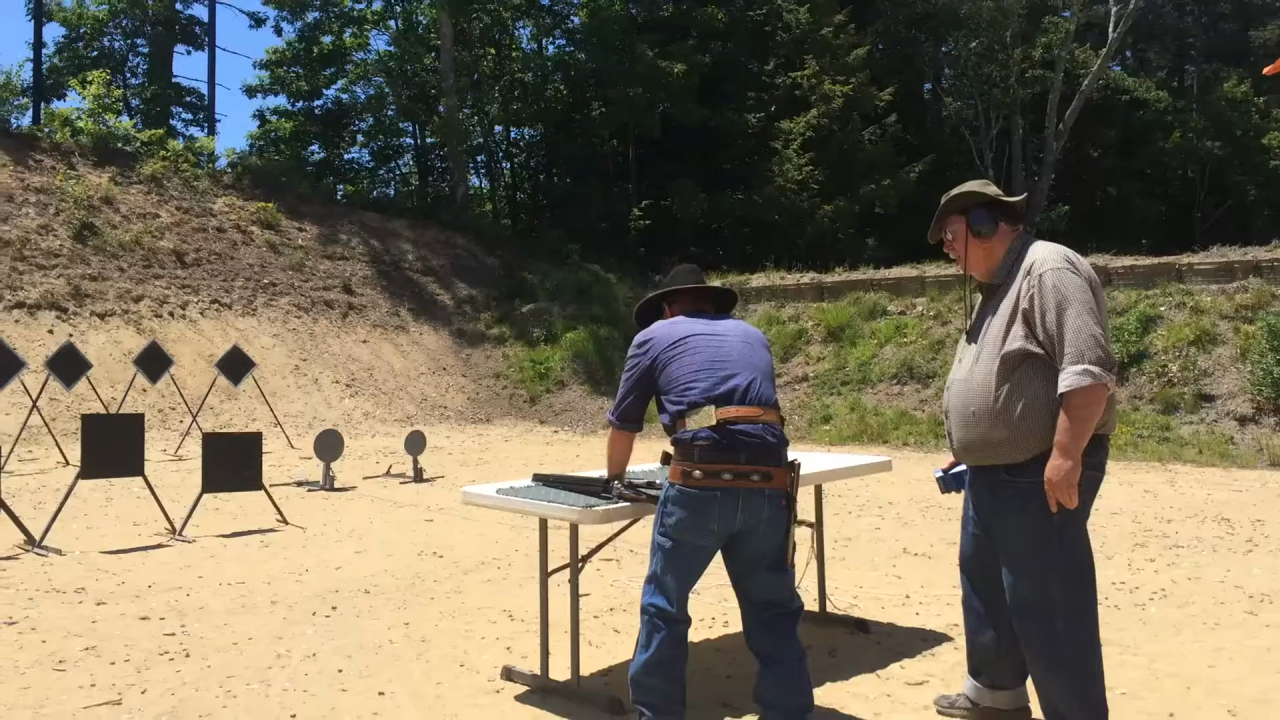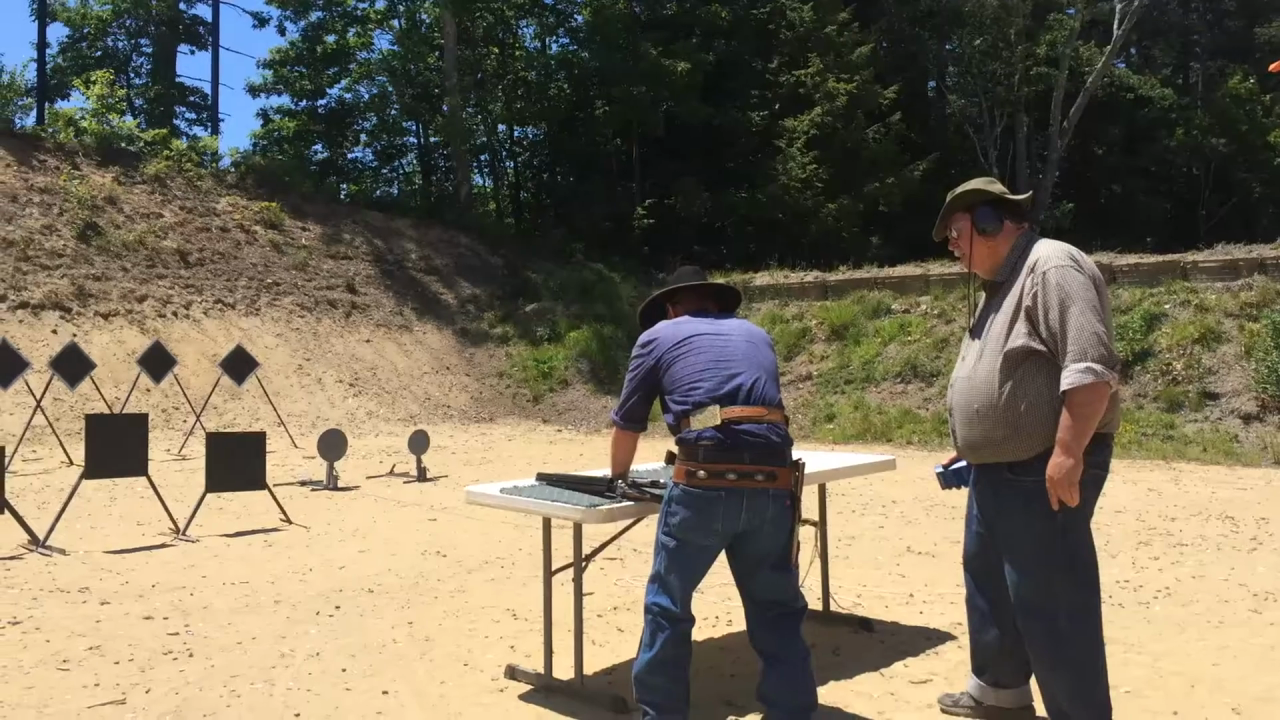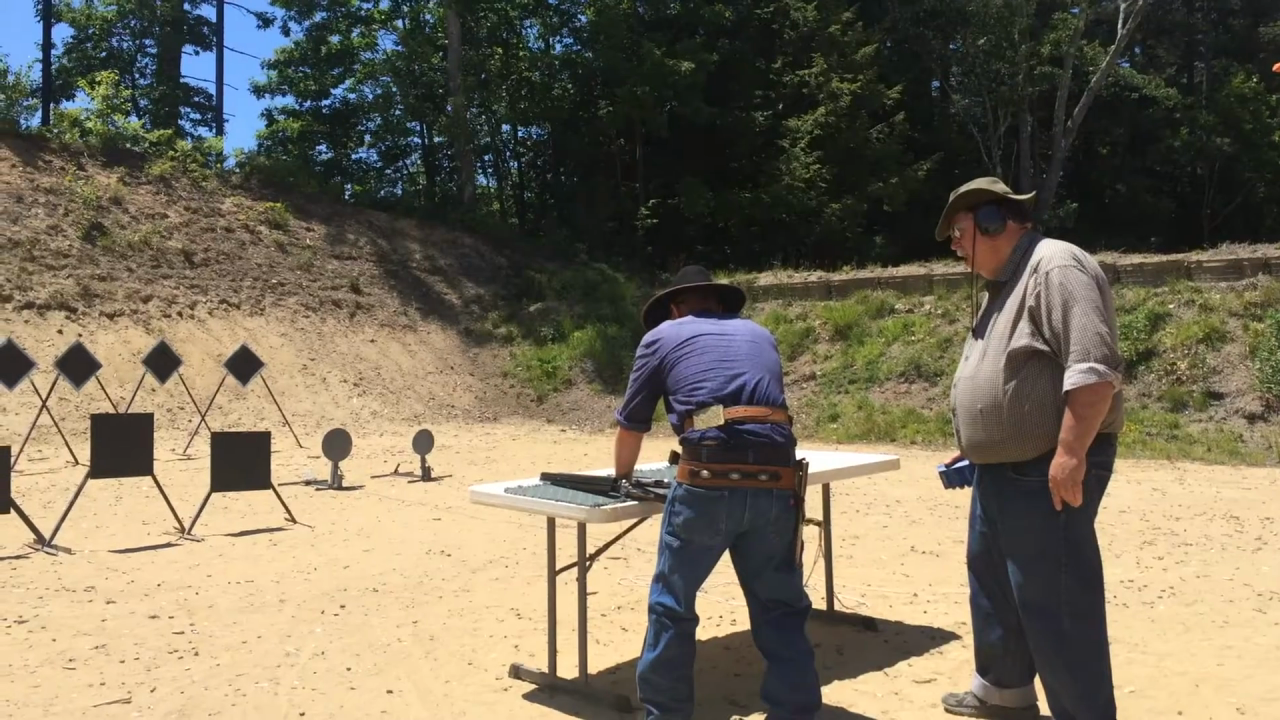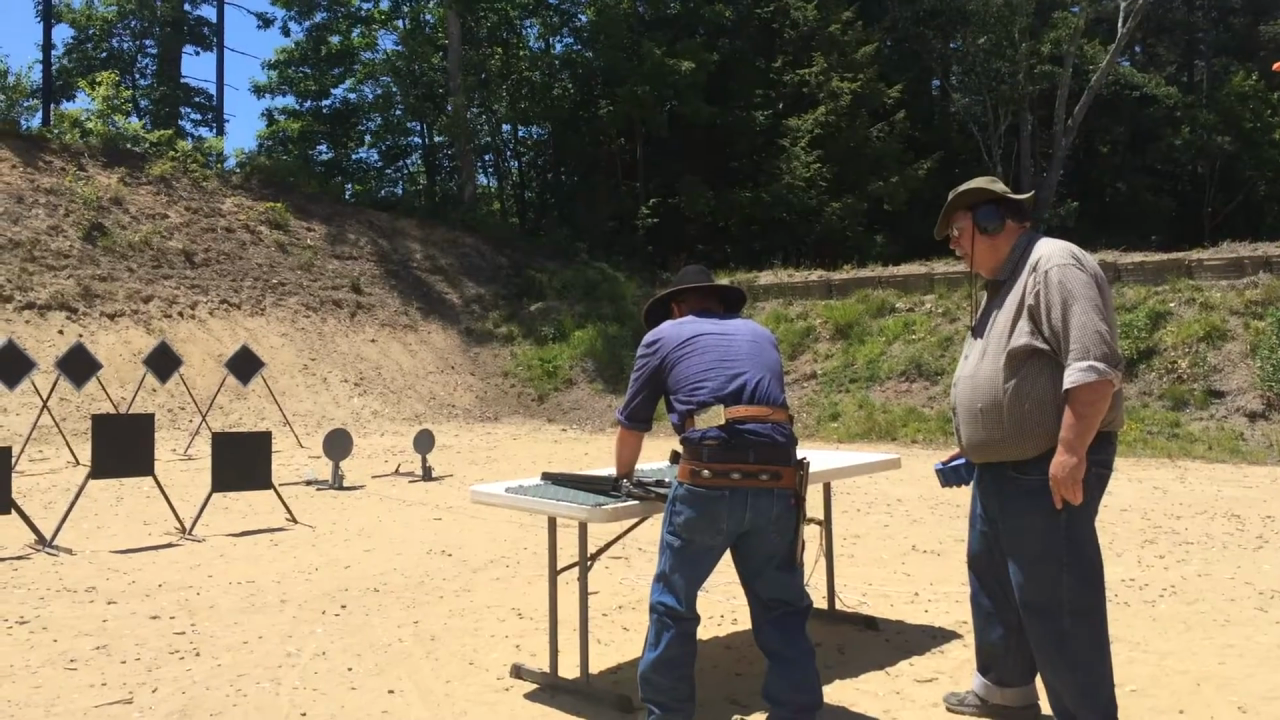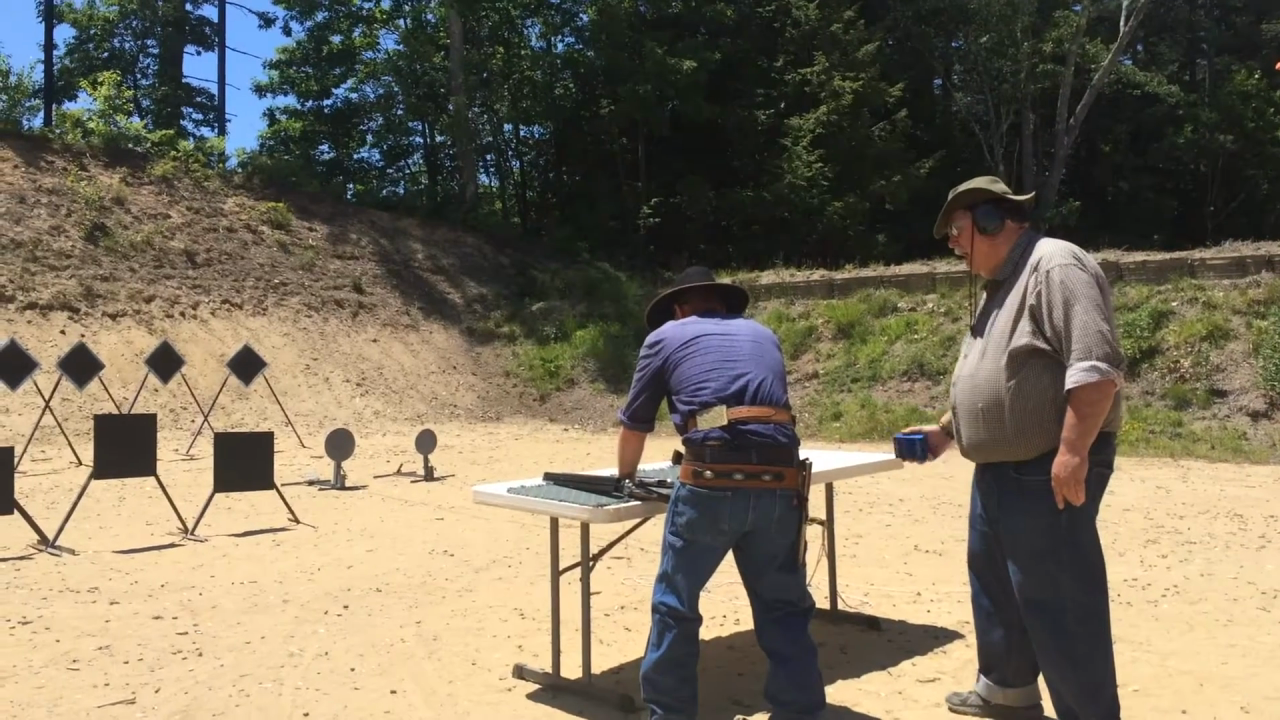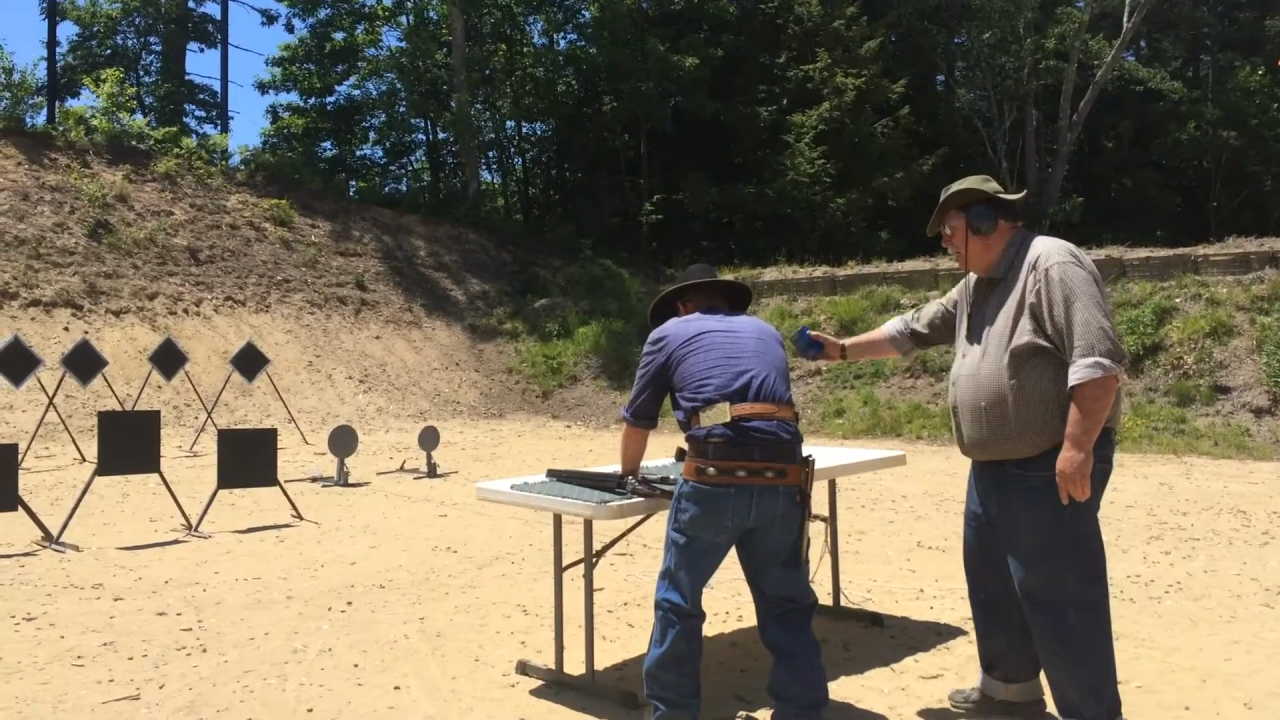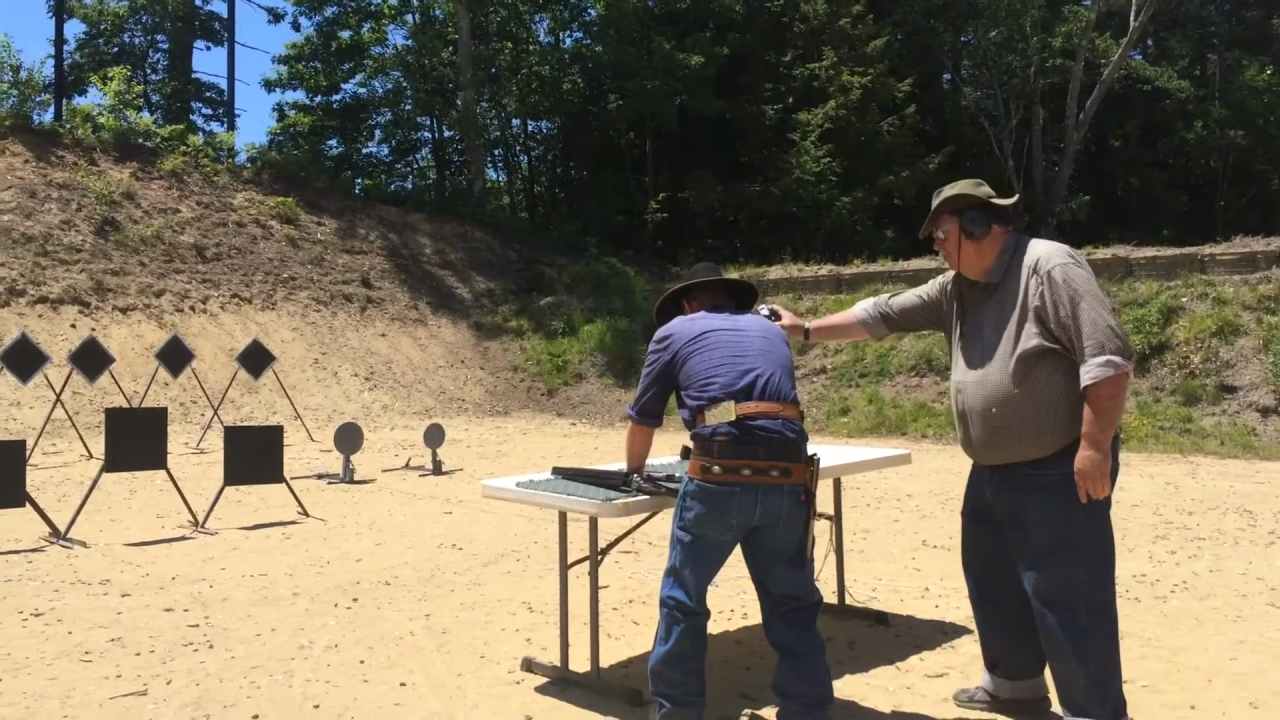
dt=0.3s
person 1, frame 1
left shoulder: (1050, 270)
right shoulder: (998, 285)
left elbow: (1089, 370)
left wrist: (1066, 457)
right wrist: (970, 451)
left hip: (1042, 473)
right hip: (994, 471)
left knee: (1047, 602)
right knee: (984, 583)
person 1, frame 2
left shoulder: (1053, 268)
right shoulder: (1002, 283)
left elbow: (1091, 367)
left wrist: (1067, 455)
right wrist: (974, 448)
left hip: (1045, 470)
right hip: (997, 469)
left knee: (1049, 599)
right knee: (988, 581)
person 1, frame 3
left shoulder: (1057, 268)
right shoulder: (1004, 283)
left elbow: (1094, 368)
left wrist: (1070, 454)
right wrist: (975, 448)
left hip: (1048, 470)
right hip: (1000, 469)
left knee: (1053, 599)
right knee: (992, 582)
person 1, frame 4
left shoulder: (1055, 266)
right shoulder: (1003, 281)
left elbow: (1094, 366)
left wrist: (1070, 453)
right wrist: (974, 447)
left hip: (1049, 470)
right hip: (1000, 468)
left knee: (1054, 598)
right knee: (992, 579)
person 1, frame 5
left shoulder: (1056, 267)
right shoulder: (998, 285)
left elbow: (1096, 365)
left wrist: (1072, 453)
right wrist: (944, 428)
left hip: (1048, 472)
right hip: (997, 470)
left knee: (1057, 597)
right knee: (994, 583)
person 1, frame 6
left shoulder: (1053, 265)
right shoulder: (978, 285)
left elbow: (1099, 361)
right elbow: (915, 328)
left wrist: (1078, 449)
right wrist: (844, 348)
left hip: (1047, 469)
right hip: (995, 468)
left knee: (1057, 593)
right knee: (991, 581)
person 1, frame 7
left shoulder: (1051, 268)
right shoulder: (957, 288)
left elbow: (1108, 359)
right elbow: (884, 314)
left wrist: (1096, 447)
right wrist: (807, 329)
left hip: (1057, 471)
right hip: (993, 471)
left knee: (1066, 593)
right knee: (993, 580)
person 2, frame 1
left shoulder: (654, 337)
right shoulder: (753, 335)
left elbow: (623, 425)
left wrist: (615, 479)
left hip: (700, 485)
right hip: (767, 484)
left knee: (664, 608)
right knee: (774, 610)
person 2, frame 2
left shoulder: (658, 337)
right shoulder: (756, 335)
left elbow: (626, 425)
left wrist: (618, 478)
left hip: (704, 484)
right hip: (771, 482)
left knee: (668, 607)
right knee: (777, 610)
person 2, frame 3
left shoulder: (662, 337)
right shoulder: (761, 335)
left elbow: (630, 425)
left wrist: (622, 477)
left hip: (707, 483)
right hip: (775, 483)
left knee: (671, 607)
right knee: (781, 609)
person 2, frame 4
left shoulder: (662, 337)
right shoulder: (760, 334)
left elbow: (631, 424)
left wrist: (623, 477)
left hip: (708, 483)
right hip: (775, 481)
left knee: (672, 606)
right knee: (782, 608)
person 2, frame 5
left shoulder: (665, 337)
right shoulder: (763, 335)
left elbow: (634, 424)
left wrist: (625, 477)
left hip: (711, 482)
right hip: (779, 482)
left knee: (674, 606)
right knee: (784, 609)
person 2, frame 6
left shoulder: (668, 334)
right shoulder: (766, 332)
left elbow: (637, 420)
left wrist: (628, 472)
left hip: (713, 479)
right hip: (781, 478)
left knee: (678, 603)
right knee: (787, 605)
person 2, frame 7
left shoulder: (674, 332)
right shoulder: (771, 329)
left elbow: (643, 419)
left wrist: (633, 470)
left hip: (718, 476)
right hip: (787, 476)
left knee: (682, 599)
right knee: (792, 603)
